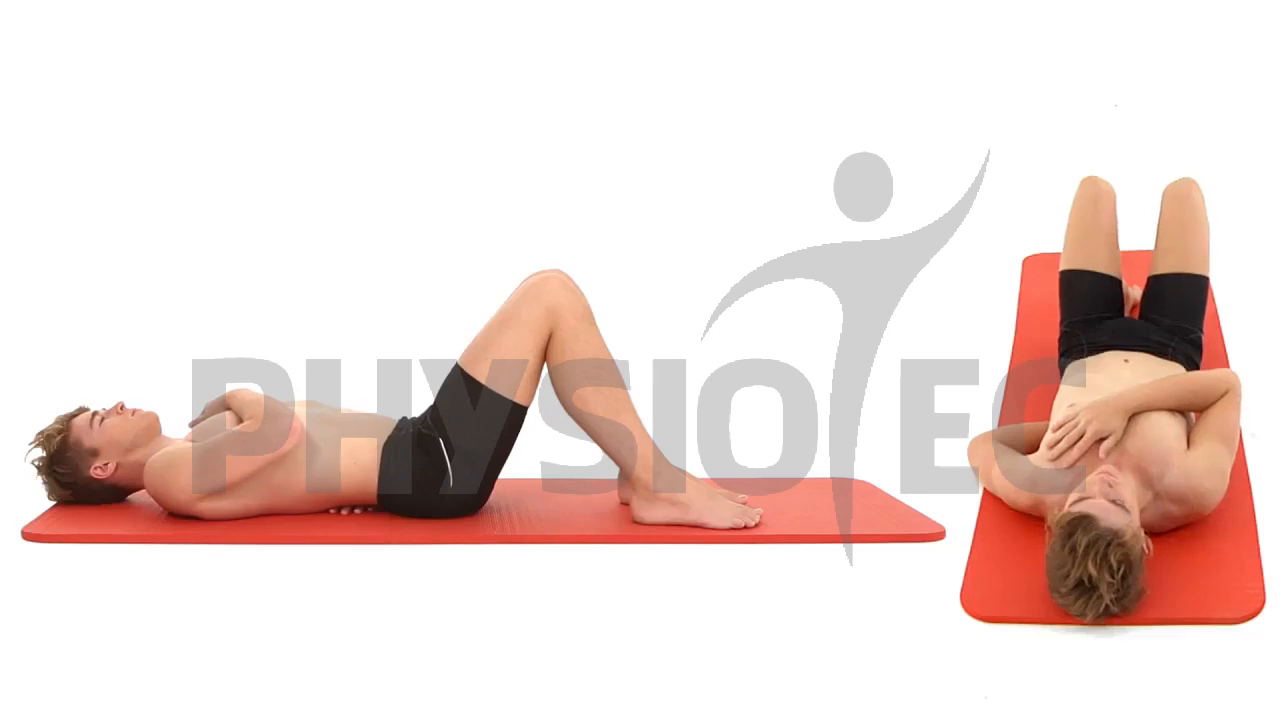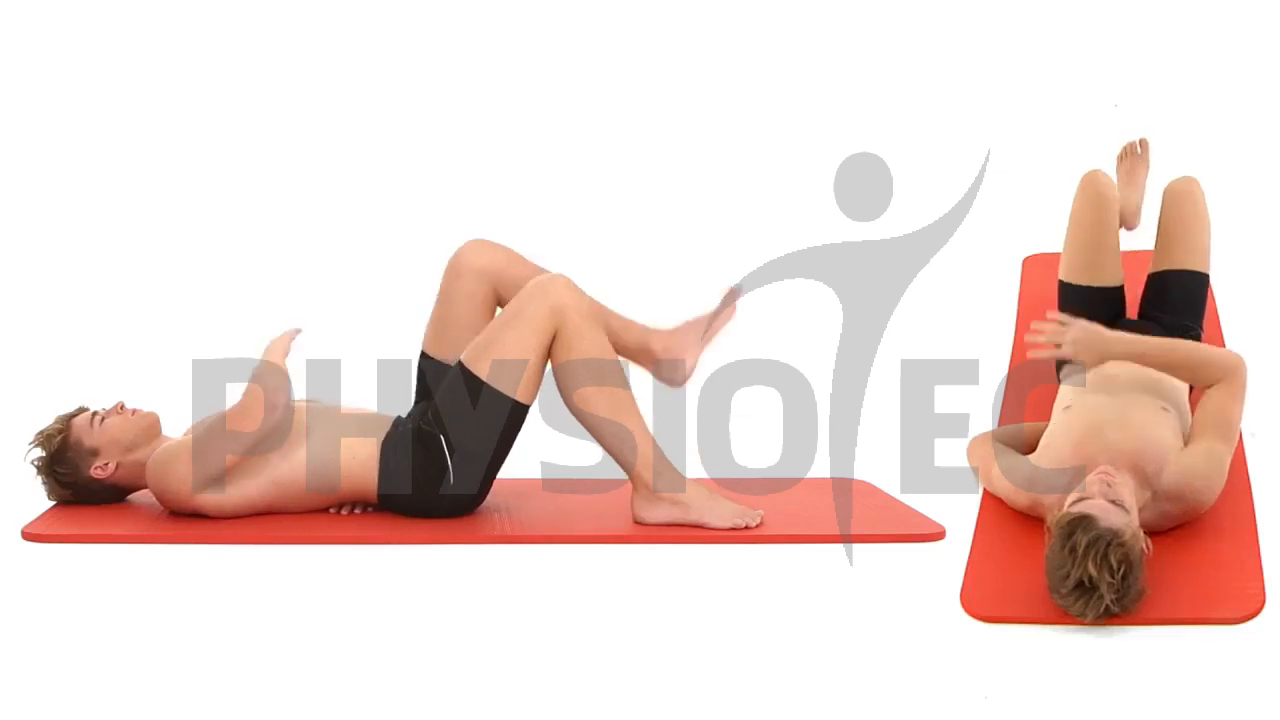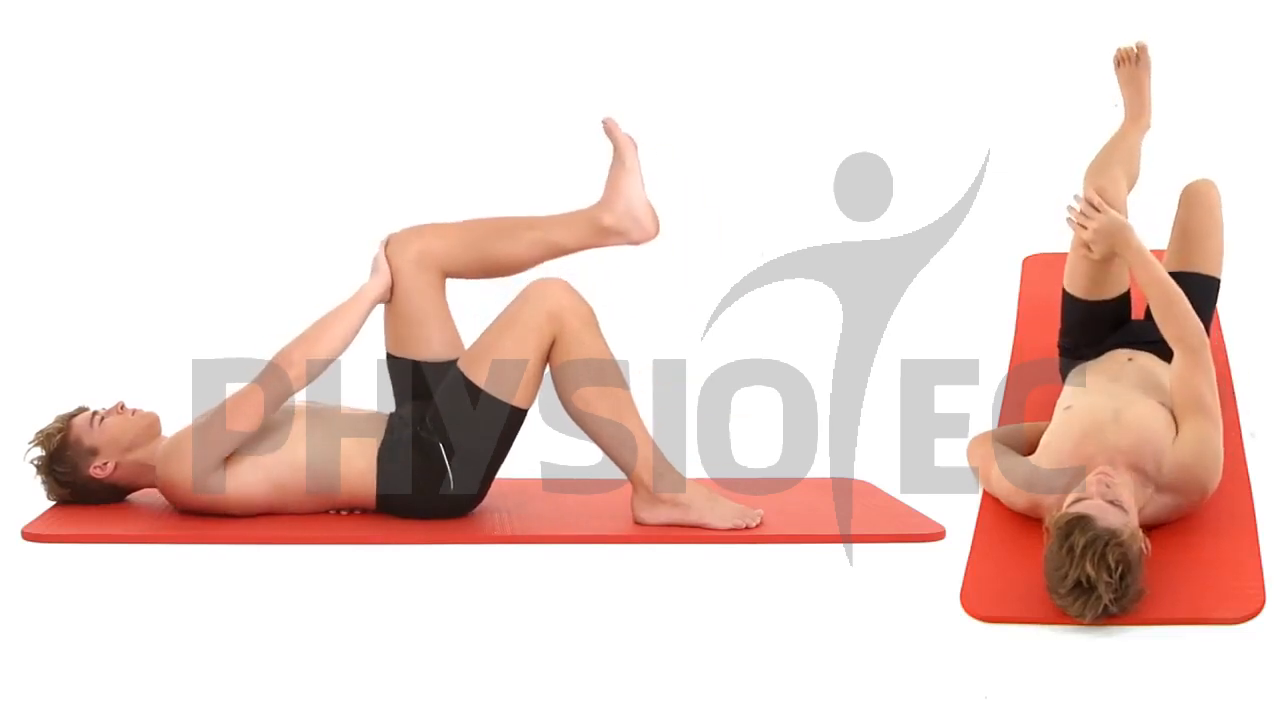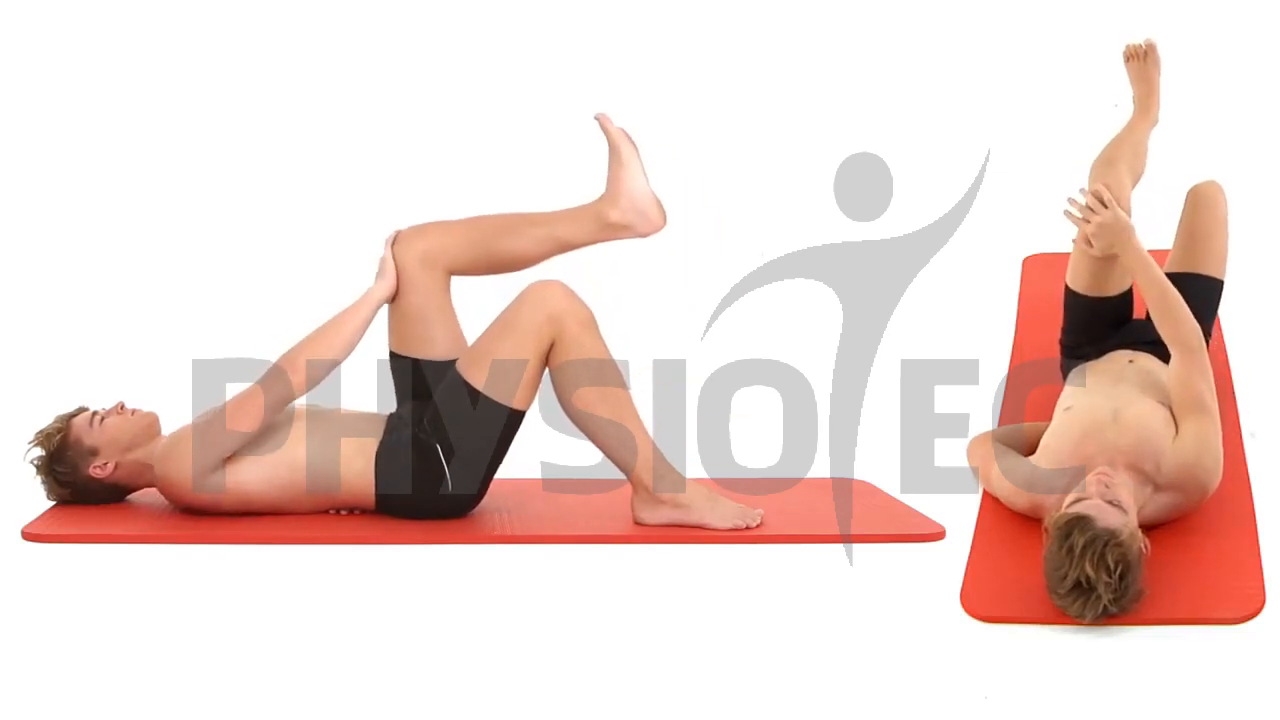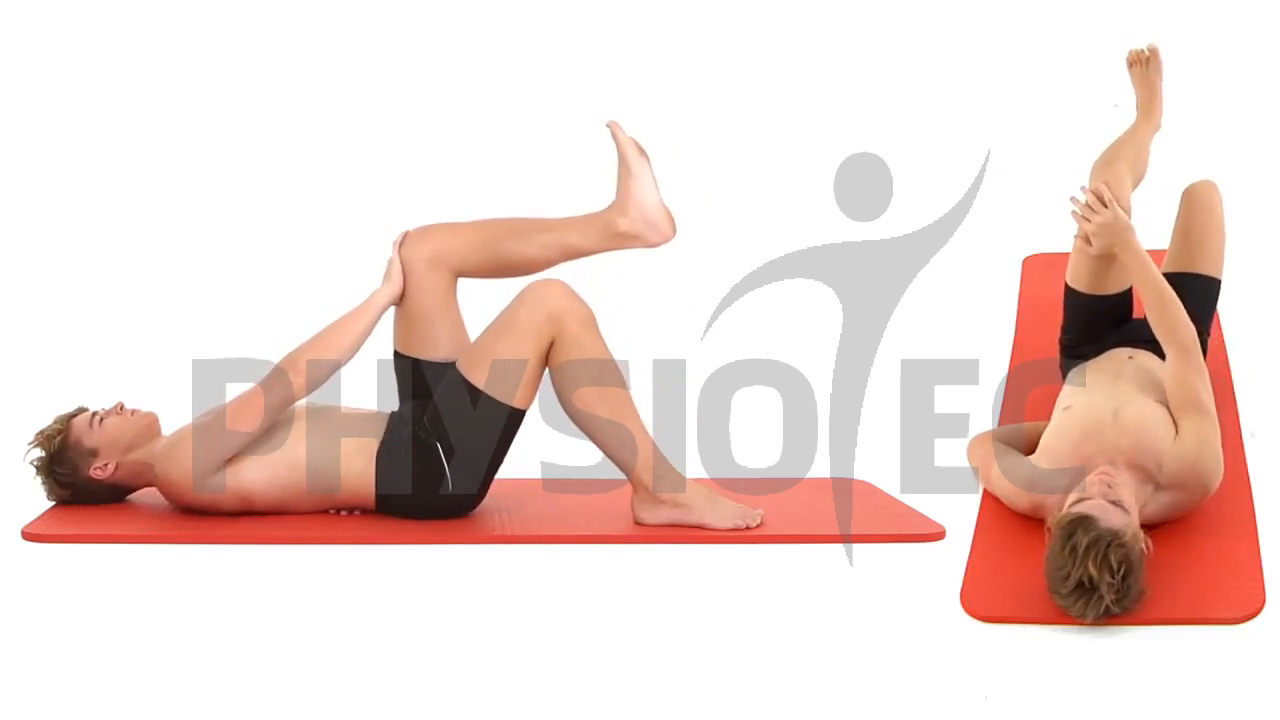
dt=1s
person 1, frame 1
left shoulder: (195, 447)
right shoulder: (171, 476)
right elbow: (285, 432)
right wrist: (243, 400)
left hip: (420, 446)
right hip: (434, 471)
left knee: (546, 291)
right knee: (553, 295)
left ankle: (644, 473)
right ankle: (660, 489)
person 1, frame 2
left shoulder: (199, 452)
right shoulder: (174, 473)
right elbow: (267, 411)
right wrist: (276, 348)
left hip: (420, 437)
right hip: (436, 467)
left knee: (478, 260)
right knee: (554, 300)
left ankle: (659, 350)
right ankle: (662, 491)
person 1, frame 3
left shoulder: (199, 450)
right shoulder: (184, 470)
right elbow: (274, 384)
right wrist: (371, 294)
left hip: (420, 433)
right hip: (434, 467)
left knee: (410, 249)
right knee: (554, 304)
left ankle: (606, 220)
right ankle: (662, 491)
person 1, frame 4
left shoulder: (196, 451)
right shoulder: (181, 470)
right elbow: (277, 387)
right wrist: (375, 297)
left hip: (419, 434)
right hip: (431, 467)
left knee: (416, 247)
right knee: (551, 307)
left ankle: (611, 215)
right ankle: (662, 492)
person 1, frame 5
left shoulder: (196, 452)
right shoulder: (182, 469)
right elbow: (280, 389)
right wrist: (382, 298)
left hip: (419, 433)
right hip: (431, 466)
left knee: (424, 248)
right knee: (552, 306)
left ankle: (620, 222)
right ankle: (662, 491)
person 2, frame 1
left shoulder: (1035, 494)
right shoulder: (1189, 496)
left elbow: (980, 445)
right elbow: (1227, 383)
left wrist: (1059, 427)
right wrist: (1126, 405)
left hip: (1088, 350)
right hip: (1168, 351)
left knee: (1095, 187)
right knee: (1182, 189)
left ankle: (1124, 299)
right ankle: (1134, 300)
person 2, frame 2
left shoulder: (1036, 495)
right shoulder: (1184, 495)
left elbow: (980, 446)
right elbow: (1231, 372)
left wrist: (1057, 428)
right wrist: (1114, 342)
left hip: (1086, 366)
right hip: (1163, 371)
left knee: (1097, 184)
right knee: (1183, 191)
left ankle: (1127, 207)
person 2, frame 3
left shoulder: (1034, 496)
right shoulder: (1187, 486)
left elbow: (980, 444)
right elbow: (1192, 347)
left wrist: (1059, 426)
right wrist: (1129, 246)
left hip: (1089, 360)
right hip: (1162, 361)
left knee: (1102, 195)
right knee: (1200, 192)
left ankle: (1138, 116)
person 2, frame 4
left shoulder: (1032, 496)
right shoulder: (1188, 485)
left elbow: (980, 444)
right elbow: (1189, 349)
left wrist: (1060, 426)
right wrist: (1129, 247)
left hip: (1090, 360)
right hip: (1161, 361)
left knee: (1107, 185)
right knee: (1206, 194)
left ankle: (1146, 112)
person 2, frame 5
left shoulder: (1034, 495)
right shoulder: (1190, 483)
left elbow: (980, 443)
right elbow: (1183, 351)
left wrist: (1061, 426)
right wrist: (1129, 246)
left hip: (1089, 358)
right hip: (1161, 359)
left knee: (1107, 186)
right knee: (1202, 192)
left ankle: (1148, 116)
